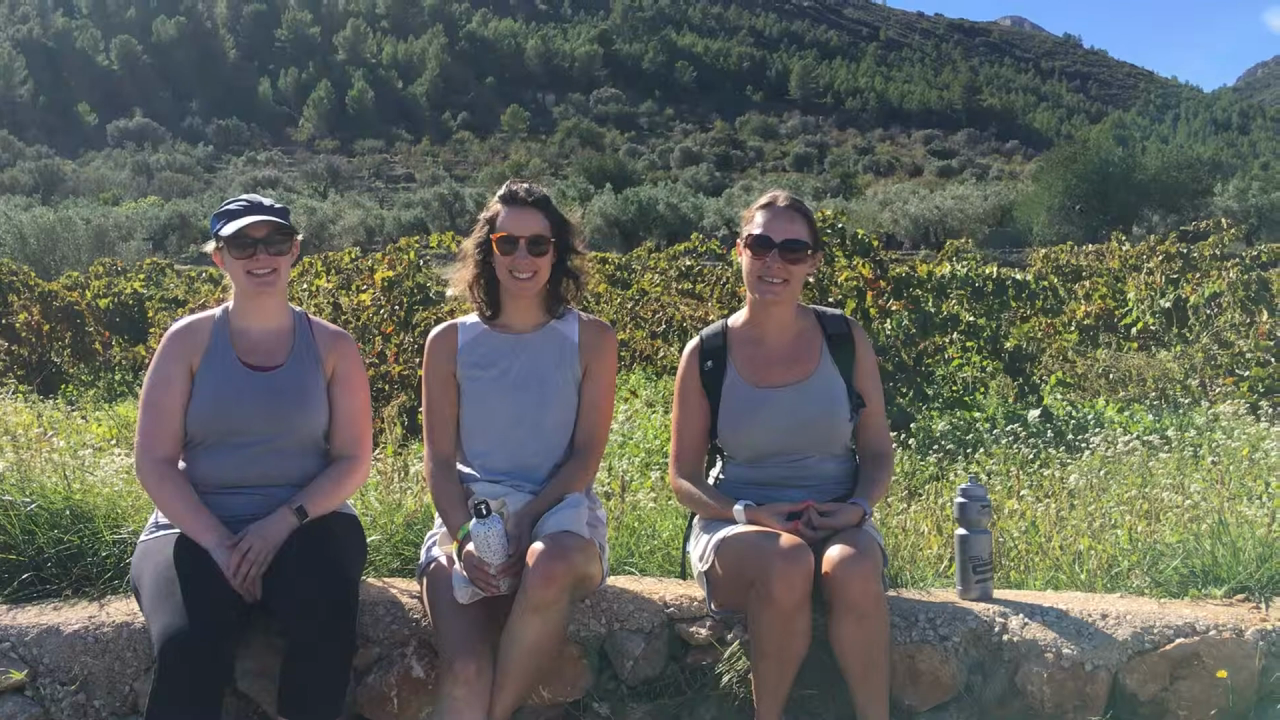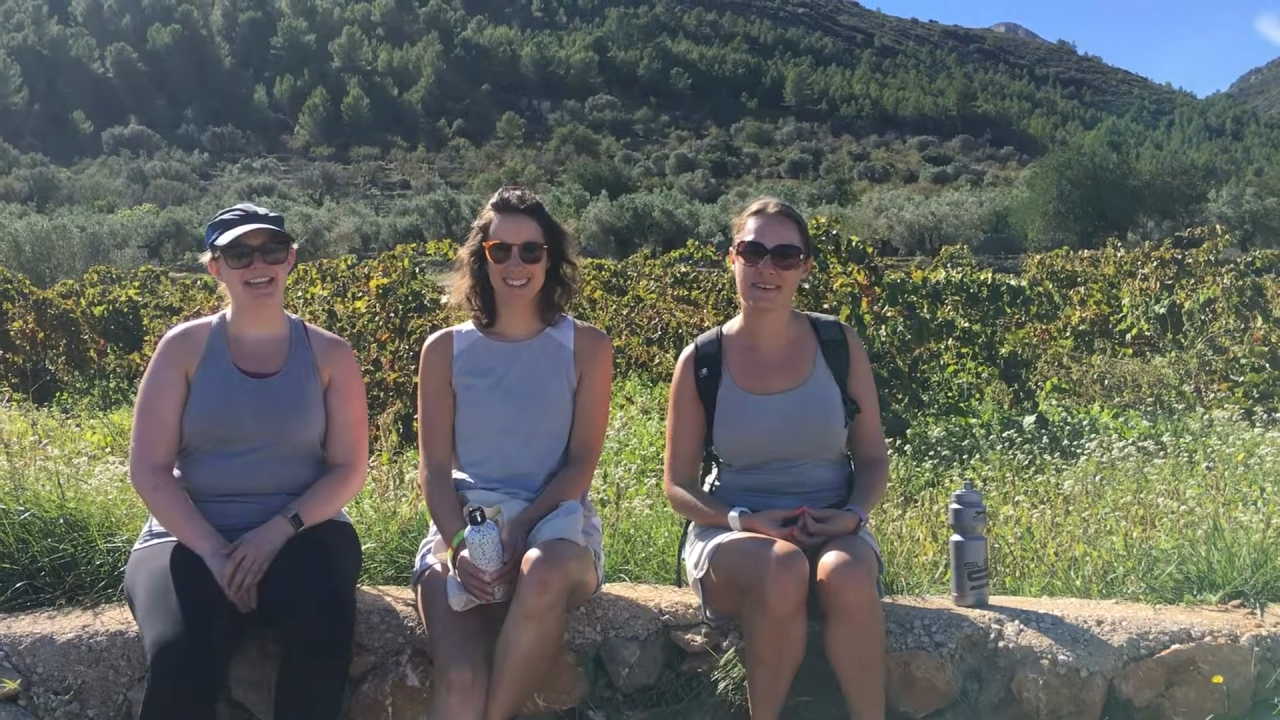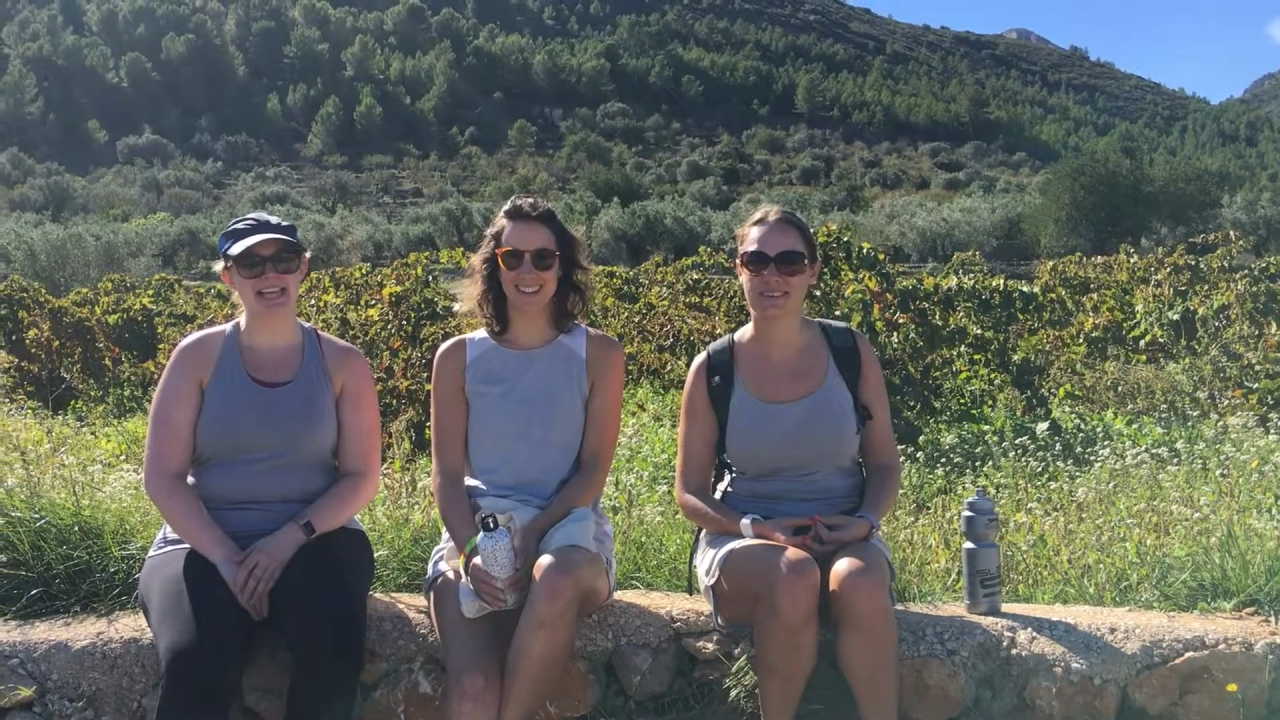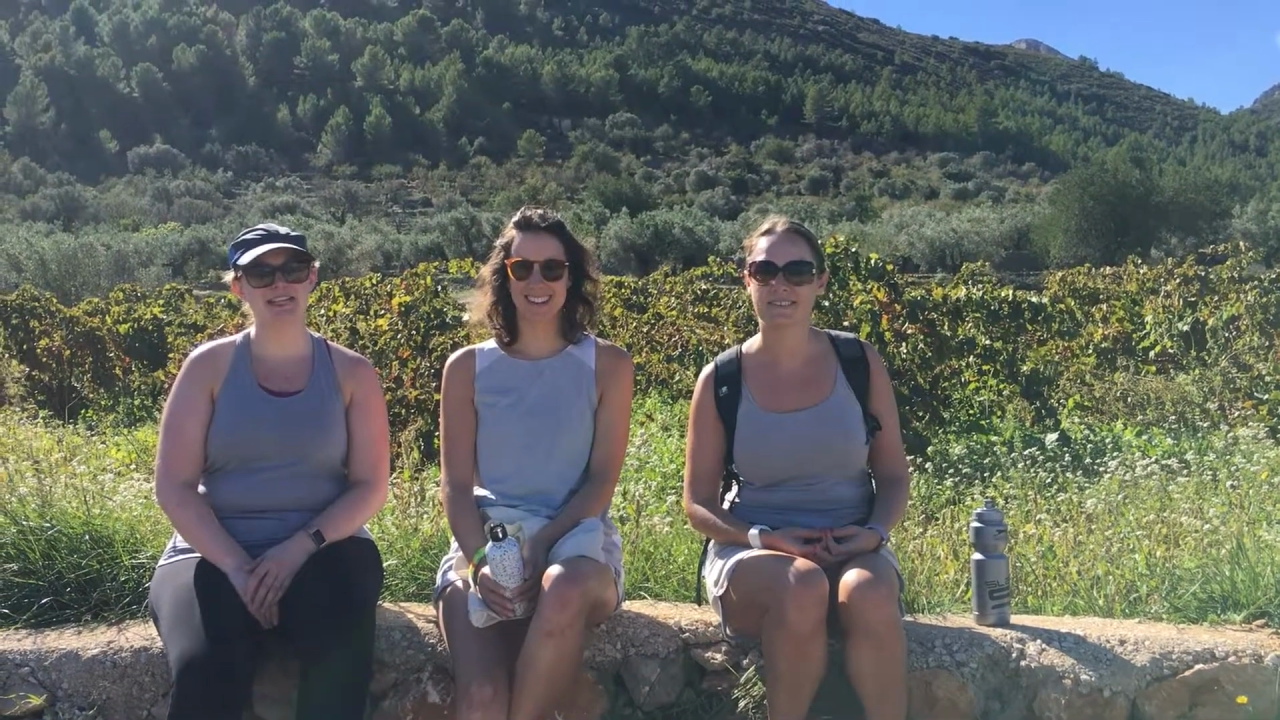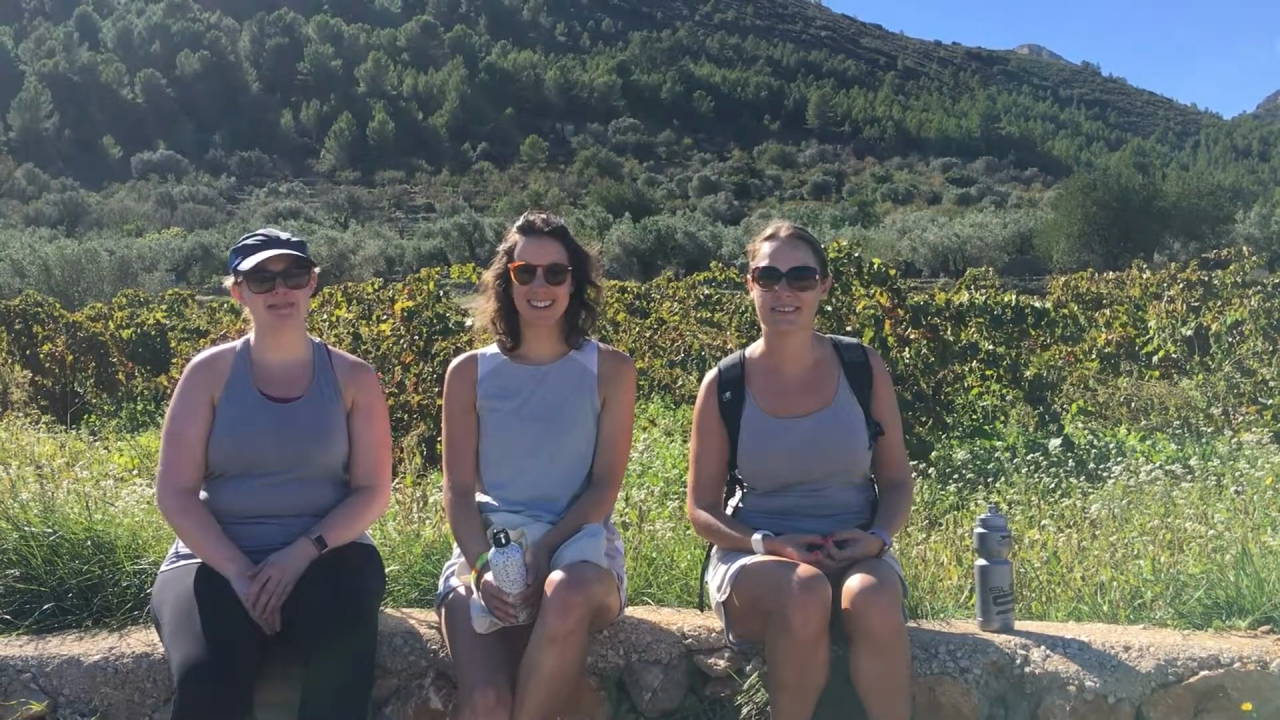
dt=1s
person 1, frame 1
left shoulder: (591, 339)
right shoulder: (449, 342)
left elbow: (587, 455)
right elbow: (439, 461)
left wrist: (525, 522)
right wrist: (465, 537)
left hip: (560, 510)
right hip: (469, 515)
left knee: (549, 567)
right knee: (465, 672)
person 1, frame 2
left shoulder: (587, 347)
right shoulder: (445, 350)
left elbow: (581, 462)
right elbow: (435, 468)
left wrist: (521, 529)
right wrist: (459, 545)
left hip: (555, 519)
right hip: (465, 523)
left knee: (543, 573)
person 1, frame 3
left shoulder: (599, 354)
right shoulder: (458, 357)
left elbow: (593, 469)
right elbow: (448, 475)
left wrist: (532, 536)
right wrist: (472, 552)
left hip: (568, 527)
right hip: (477, 531)
left knee: (556, 579)
person 1, frame 4
left shoulder: (608, 364)
right shoulder: (467, 367)
left elbow: (602, 480)
right elbow: (456, 486)
left wrist: (541, 546)
right wrist: (480, 561)
left hip: (576, 536)
right hip: (486, 540)
left knee: (564, 591)
person 1, frame 5
left shoulder: (611, 370)
right shoulder: (469, 372)
left elbow: (605, 485)
right elbow: (458, 491)
left wrist: (544, 552)
right wrist: (482, 567)
left hip: (578, 541)
right hip: (488, 546)
left knee: (567, 596)
person 2, frame 1
left shoulder: (846, 339)
right shoulder: (705, 354)
left elbow: (877, 451)
right elbow: (684, 477)
left wrist: (858, 507)
right wrist: (749, 512)
left hip: (836, 522)
right hip: (737, 525)
left knee: (852, 568)
right knee: (787, 562)
person 2, frame 2
left shoulder: (841, 345)
right shoulder: (700, 362)
left elbow: (872, 459)
right elbow: (678, 485)
left wrist: (853, 514)
right wrist: (743, 519)
left hip: (831, 529)
right hip: (731, 533)
left knee: (846, 576)
right knee: (780, 569)
person 2, frame 3
left shoulder: (853, 353)
right shoulder: (712, 370)
left elbow: (884, 466)
right elbow: (690, 494)
left wrist: (865, 522)
right wrist: (757, 528)
left hip: (843, 539)
right hip: (743, 542)
left knee: (860, 583)
right knee: (792, 575)
person 2, frame 4
left shoulder: (861, 363)
right shoulder: (720, 381)
left elbow: (893, 475)
right elbow: (699, 504)
left wrist: (874, 533)
right wrist: (764, 538)
left hip: (852, 549)
right hip: (751, 552)
left knee: (869, 594)
right knee: (800, 586)
person 2, frame 5
left shoulder: (864, 368)
right shoulder: (723, 386)
left elbow: (897, 481)
right elbow: (702, 510)
left wrist: (877, 539)
right wrist: (767, 544)
left hip: (854, 554)
right hip: (754, 558)
left knee: (872, 599)
right knee: (804, 593)
person 3, frame 1
left shoulder: (332, 346)
right shoulder: (188, 340)
left elbow: (353, 460)
right elbow: (154, 463)
left wrist: (283, 521)
right wrist: (217, 542)
left hip: (307, 523)
right hip: (195, 528)
left knee: (325, 629)
right knee: (187, 649)
person 3, frame 2
left shoulder: (329, 353)
right shoulder: (184, 347)
left elbow: (349, 468)
right elbow: (149, 469)
left wrist: (278, 530)
right wrist: (213, 551)
left hip: (302, 532)
right hip: (190, 536)
left knee: (322, 641)
right knee: (181, 659)
person 3, frame 3
left shoulder: (342, 362)
right shoulder: (198, 355)
left elbow: (361, 476)
right elbow: (163, 477)
left wrist: (291, 537)
right wrist: (225, 558)
left hip: (314, 539)
right hip: (204, 544)
left knee: (333, 651)
right knee: (194, 665)
person 3, frame 4
left shoulder: (351, 372)
right shoulder: (208, 365)
left elbow: (370, 486)
right elbow: (174, 486)
left wrist: (301, 546)
right wrist: (236, 566)
left hip: (325, 548)
right hip: (215, 552)
left knee: (341, 663)
right knee: (205, 675)
person 3, frame 5
left shoulder: (353, 377)
right shoulder: (209, 372)
left elbow: (373, 491)
right elbow: (176, 493)
left wrist: (304, 552)
right wrist: (238, 573)
left hip: (327, 554)
right hip: (217, 559)
left knee: (343, 669)
right knee: (208, 681)
